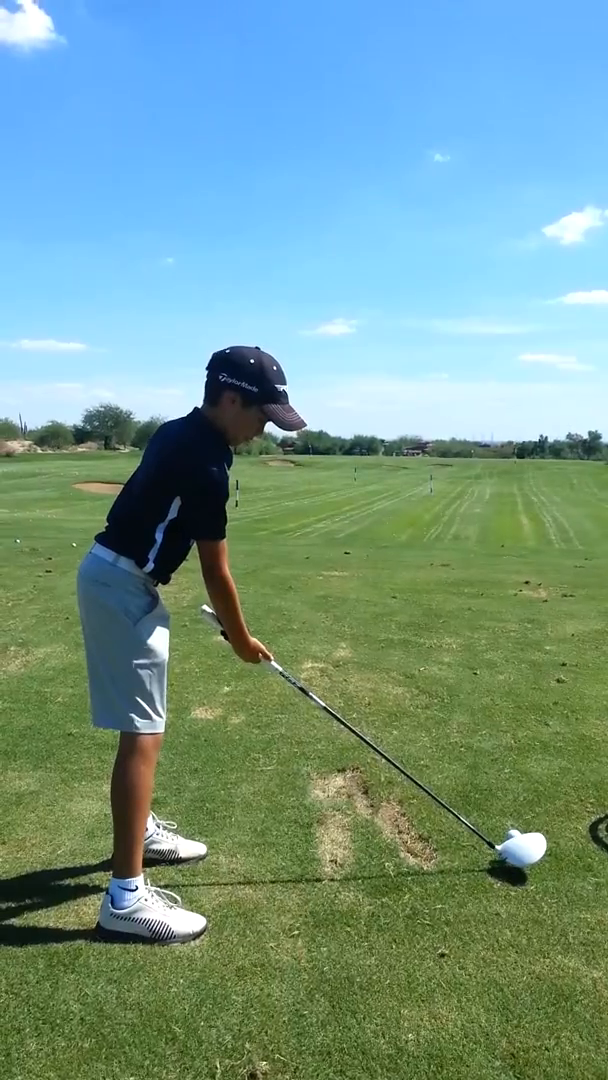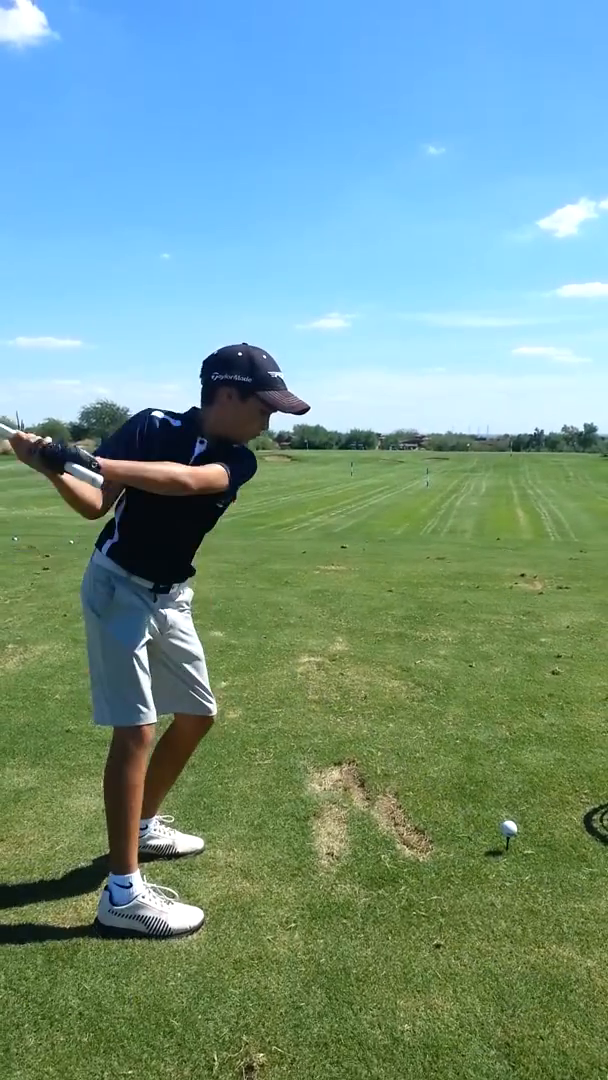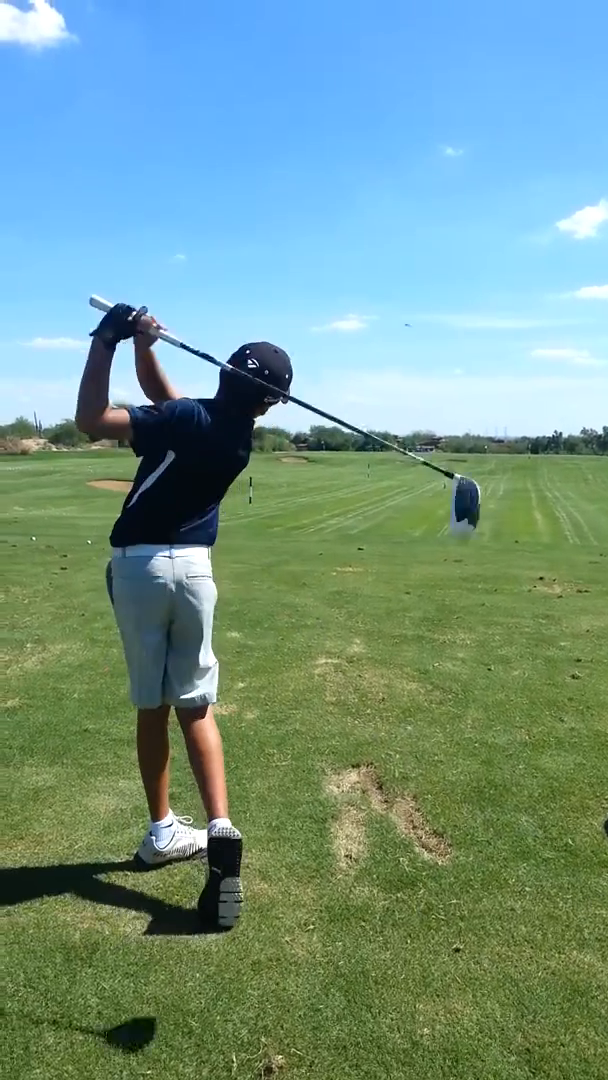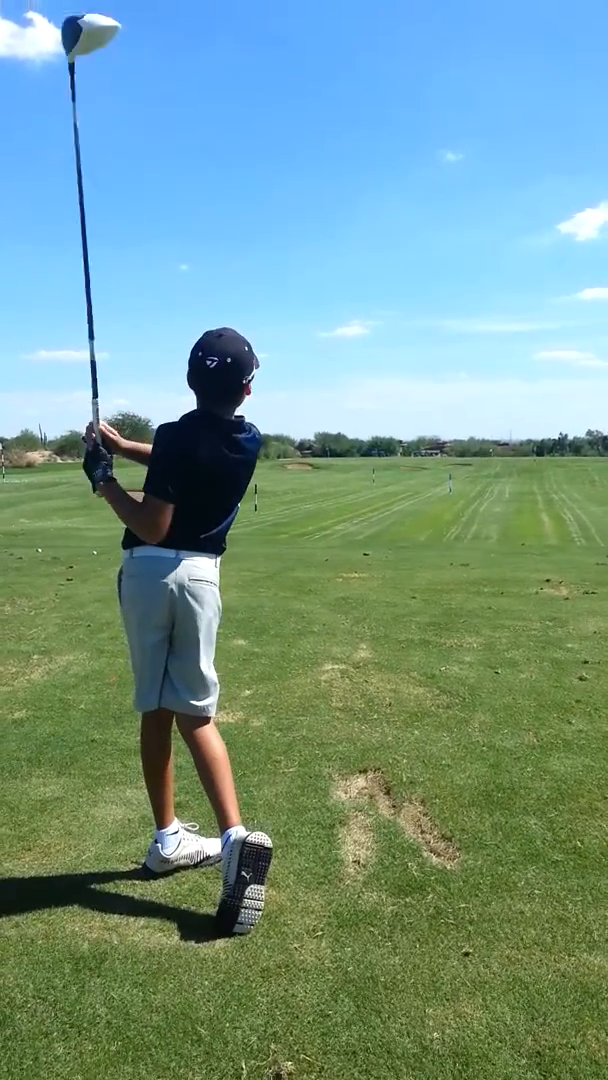
dt=1s
person 1, frame 1
left shoulder: (180, 433)
right shoulder: (204, 465)
right elbow: (216, 571)
right wrist: (240, 638)
left hip: (116, 574)
right hip: (124, 586)
left knee: (147, 719)
right knee: (142, 732)
left ankle: (141, 829)
right ankle: (125, 896)
person 1, frame 2
left shoulder: (239, 463)
right shoulder: (151, 427)
left elbow: (186, 479)
right elbow: (92, 504)
left wrist: (99, 462)
right wrist: (54, 467)
left hip: (170, 596)
right hip: (117, 589)
left knee: (197, 715)
right knee: (134, 728)
left ankle: (141, 825)
right ankle: (122, 893)
person 1, frame 3
left shoulder: (187, 419)
right shoulder: (240, 439)
left elbow: (93, 423)
left wrist: (105, 341)
right wrist: (140, 341)
left hip: (138, 566)
right hip: (192, 567)
left knee: (151, 703)
right knee: (195, 705)
left ankle: (162, 829)
right ankle: (218, 826)
person 1, frame 4
left shoulder: (176, 435)
right shoulder: (248, 442)
left elbow: (152, 527)
left wrist: (104, 480)
right wrist: (124, 445)
left hip: (147, 571)
right hip: (198, 576)
left knee: (155, 710)
right knee: (195, 713)
left ankle: (167, 838)
right ankle: (234, 836)
